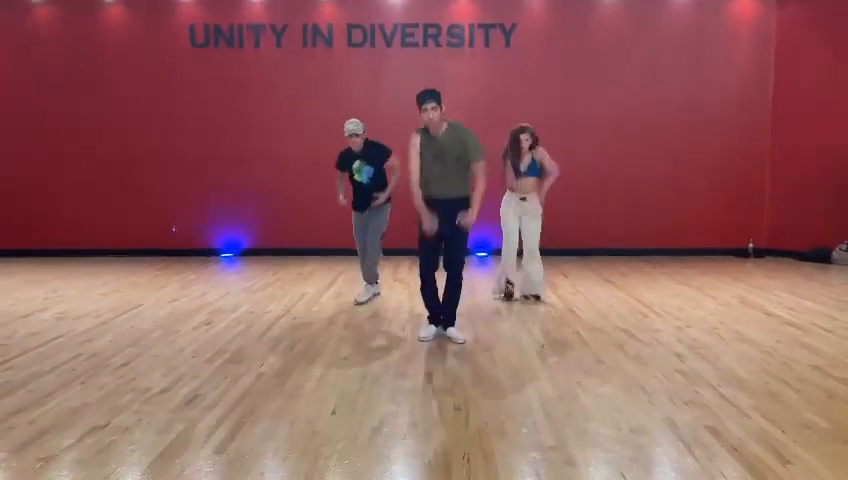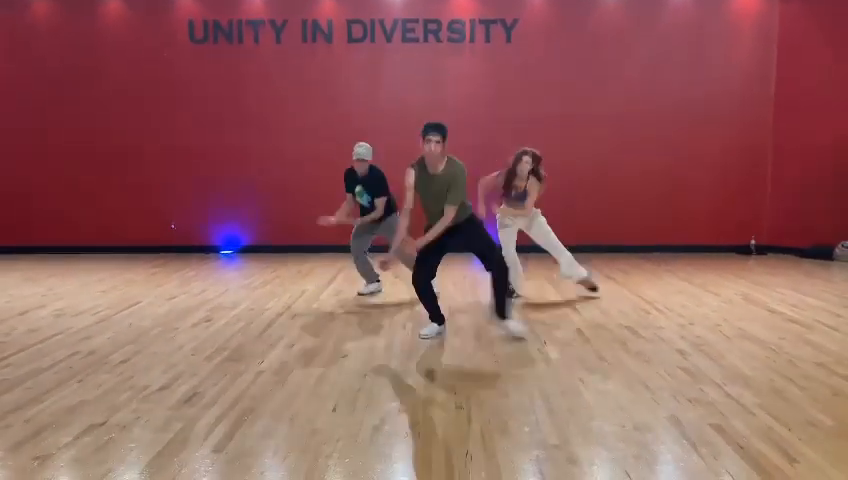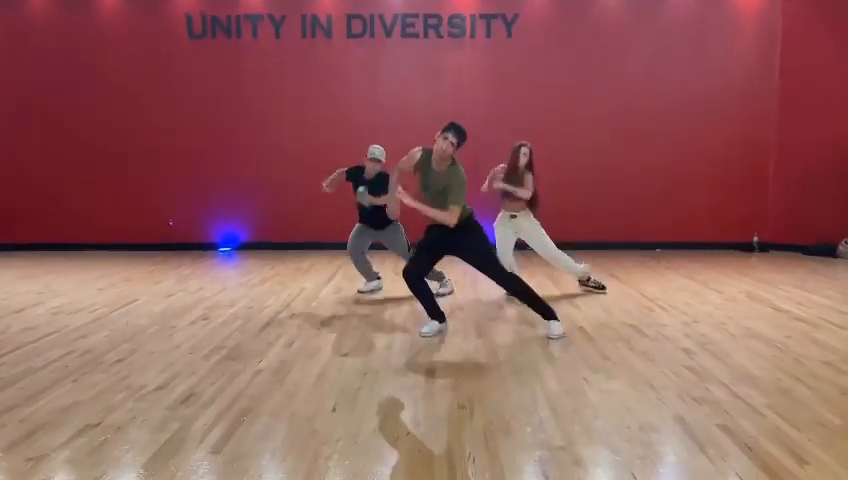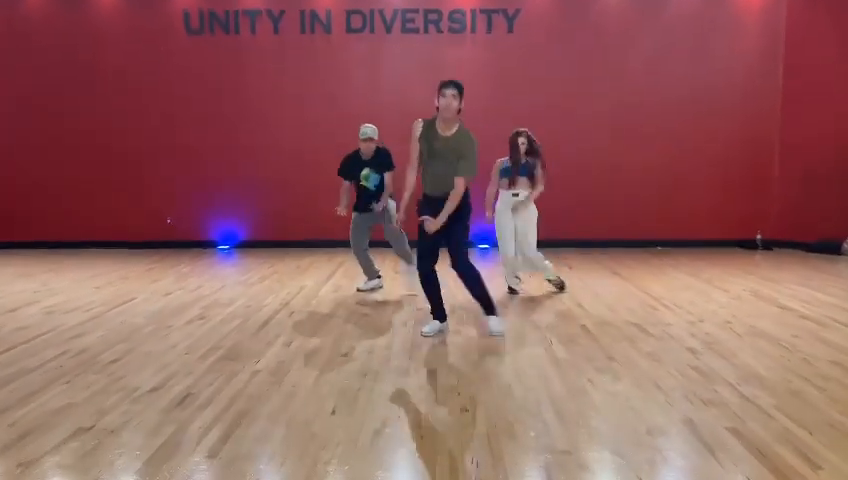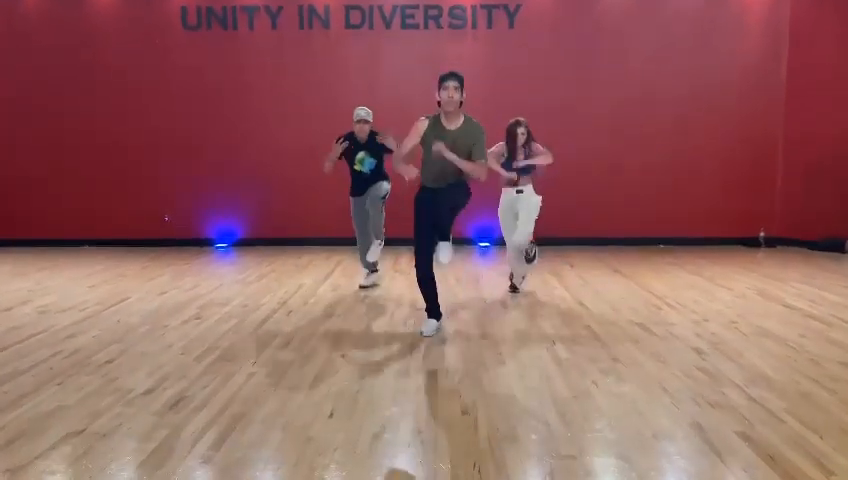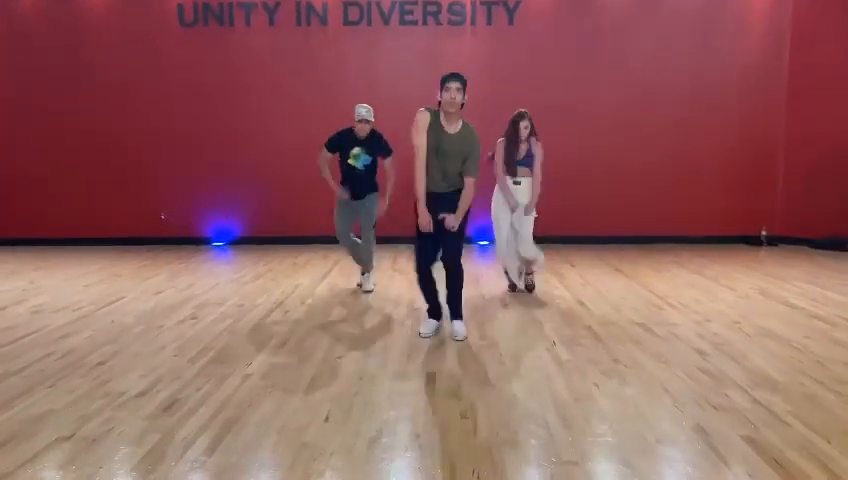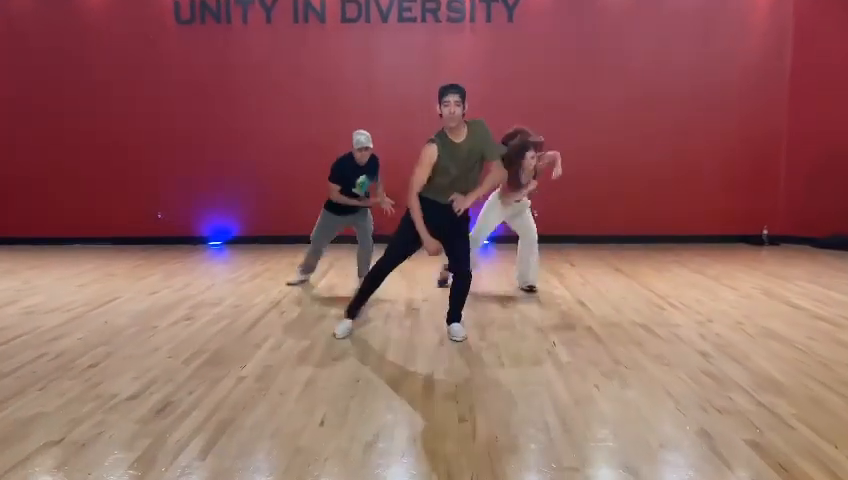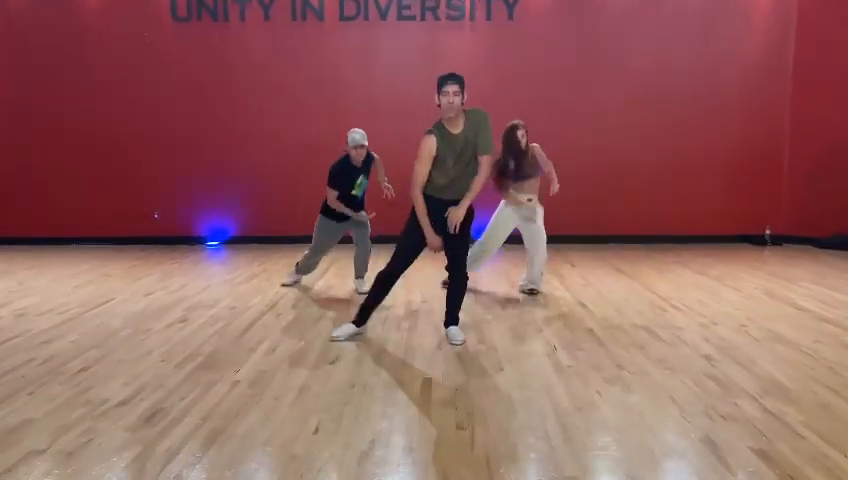
dt=0.2s
person 1, frame 1
left shoulder: (462, 133)
right shoulder: (417, 139)
left elbow: (479, 171)
right elbow: (414, 181)
left wrist: (474, 210)
right wrist: (423, 213)
left hip: (459, 206)
right hip: (431, 208)
left knee: (454, 267)
right knee: (426, 267)
left ankle: (449, 324)
right ankle: (435, 321)
person 1, frame 2
left shoulder: (457, 170)
right shoulder: (413, 172)
left elbow: (449, 216)
right elbow: (406, 212)
left wrist: (421, 241)
right wrist: (393, 252)
left hip: (465, 225)
right hip: (436, 228)
left knee: (498, 265)
right knee: (419, 277)
left ankle: (504, 316)
right ankle: (437, 321)
person 1, frame 3
left shoulder: (456, 176)
right shoulder: (419, 155)
left elbow: (451, 219)
right elbow: (397, 171)
left wrist: (413, 203)
right wrist: (394, 197)
left hip: (465, 229)
right hip: (437, 230)
left knee: (501, 276)
right knee: (411, 274)
left ankle: (550, 317)
right ankle: (438, 320)
person 1, frame 4
left shoulder: (465, 141)
right shoulder: (421, 127)
left elbow: (459, 187)
right elbow: (413, 168)
left wrist: (440, 221)
right wrist: (403, 207)
left hip: (455, 205)
right hip: (429, 203)
left knee: (460, 262)
right knee: (425, 264)
left ankle: (490, 313)
right ankle: (439, 317)
person 1, frame 5
left shoulder: (475, 130)
right shoulder: (424, 124)
left elbow: (480, 174)
right elbow: (397, 157)
left wrist: (450, 155)
right wrist: (403, 167)
left hip: (455, 191)
right hip: (427, 194)
right knee: (422, 259)
left ankle: (444, 240)
right ankle: (433, 315)
person 1, frame 6
left shoulder: (470, 136)
right shoulder: (424, 118)
left elbow: (470, 185)
right elbow: (419, 164)
left wrist: (458, 217)
right wrist: (422, 210)
left hip: (455, 200)
right hip: (429, 199)
left knee: (452, 260)
right knee: (423, 262)
left ankle: (456, 317)
right ankle: (434, 315)
person 1, frame 7
left shoulder: (480, 131)
right shoulder: (433, 148)
left elbow: (497, 171)
right elbow: (412, 193)
left wrist: (471, 197)
right wrist: (426, 237)
left hip: (454, 213)
right hip: (424, 208)
left knee: (463, 272)
right knee: (386, 264)
left ankle: (454, 320)
right ankle: (351, 315)
person 1, frame 8
left shoulder: (479, 120)
right shoulder: (432, 139)
left elbow: (485, 167)
right elbow: (416, 189)
left wrist: (464, 206)
right wrist: (429, 233)
left hip: (459, 210)
right hip: (429, 206)
left knee: (458, 273)
right knee: (395, 267)
left ankle: (452, 323)
right ankle: (359, 321)
person 2, frame 1
left shoulder: (376, 148)
right shoulder: (344, 156)
left elbow: (396, 167)
right elbow: (340, 174)
left wrist: (388, 191)
right wrist: (341, 194)
left hip: (379, 204)
right hip: (359, 207)
left knee: (373, 243)
right knee: (362, 246)
left ankle: (370, 285)
right ankle: (372, 283)
person 2, frame 2
left shoulder: (378, 177)
right shoulder: (349, 174)
left elbow: (379, 211)
right elbow: (349, 201)
left wrist: (358, 221)
right wrist: (336, 218)
left hip: (386, 217)
right hip: (363, 218)
left knee: (402, 251)
right knee: (356, 250)
right ankle: (373, 282)
person 2, frame 3
left shoulder: (385, 180)
right shoulder: (355, 172)
left elbow: (394, 214)
right elbow: (342, 173)
left wrist: (373, 200)
right wrist: (329, 182)
left hip: (387, 225)
right hip: (365, 225)
left knee: (409, 256)
right knee: (353, 250)
left ankle: (442, 280)
right ankle: (373, 280)
person 2, frame 4
left shoulder: (383, 155)
right shoulder: (349, 161)
left elbow: (388, 184)
right elbow: (346, 186)
left wrist: (383, 202)
right wrist: (343, 205)
left hip: (383, 204)
right hip: (361, 209)
left knee: (393, 232)
right knee: (358, 246)
left ankle: (410, 263)
right ankle: (374, 278)
person 2, frame 5
left shoulder: (379, 139)
right shoulder: (344, 141)
right elbow: (327, 169)
left wrist: (392, 145)
right wrist: (334, 152)
left hip: (378, 184)
right hip: (357, 193)
left knee: (375, 197)
right knee: (362, 235)
left ankle: (378, 239)
right ankle: (372, 272)
person 2, frame 6
left shoulder: (377, 139)
right shoulder: (341, 137)
left elbow: (390, 169)
right elbow: (323, 159)
left wrist: (386, 197)
right wrist: (334, 186)
left hip: (370, 194)
right hip: (346, 194)
left knee: (367, 235)
right knee: (343, 234)
left ankle: (367, 273)
right ankle: (364, 268)
person 2, frame 7
left shoulder: (373, 161)
right shoulder: (340, 165)
right elbow: (334, 195)
left wrist: (382, 197)
right wrist: (361, 202)
left hip: (360, 211)
right hip: (335, 210)
left knee: (366, 242)
right knee: (317, 244)
left ankle: (363, 277)
right ankle: (304, 272)
person 2, frame 8
left shoulder: (368, 157)
right shoulder: (338, 169)
right elbow: (331, 201)
left wrist: (384, 182)
right wrist: (354, 215)
left hip: (357, 213)
right hip: (332, 216)
left knee: (364, 245)
right knee: (316, 251)
left ankle: (359, 280)
right ankle: (298, 272)
person 3, frame 1
left shoulder: (538, 153)
right shoulder: (510, 157)
left elbow: (554, 171)
right elbow: (510, 181)
left wrist: (542, 190)
left hip: (531, 203)
right hip: (511, 202)
left knee: (531, 247)
right knee: (510, 245)
left ankle: (532, 288)
right ankle: (508, 284)
person 3, frame 2
left shoulder: (534, 183)
right shoulder: (505, 175)
left elbow: (526, 211)
right elbow: (483, 184)
left wrist: (503, 211)
right wrist: (481, 205)
left hip: (529, 216)
right hip: (507, 217)
left knee: (555, 245)
right knee: (508, 252)
left ankle: (580, 276)
right ankle: (513, 284)
person 3, frame 3
left shoulder: (527, 176)
right shoulder: (504, 170)
left elbow: (527, 195)
right elbow: (493, 175)
left wrist: (505, 186)
right wrist: (487, 184)
left hip: (524, 220)
right hip: (504, 220)
left knee: (550, 251)
right knee: (504, 257)
left ankle: (583, 276)
person 3, frame 4
left shoulder: (534, 162)
right shoulder: (501, 164)
left elbow: (540, 185)
right elbow: (492, 187)
left wrist: (528, 200)
right wrist: (489, 209)
left hip: (525, 207)
right hip: (503, 204)
left knee: (529, 250)
right knee: (507, 250)
left ankle: (551, 275)
right ankle: (513, 281)
person 3, frame 5
left shoulder: (533, 148)
right shoulder: (502, 148)
left elbow: (549, 158)
right elbow: (488, 157)
left wrist: (526, 162)
right wrist: (504, 173)
left hip: (528, 197)
right hip: (508, 199)
right knee: (512, 242)
left ankle: (528, 243)
right ankle: (517, 278)
person 3, frame 6
left shoulder: (535, 145)
right shoulder: (502, 144)
left elbow: (537, 176)
right elbow: (499, 173)
left wrist: (532, 202)
right wrist: (510, 199)
left hip: (526, 191)
right hip: (503, 192)
left knee: (523, 233)
right knee: (503, 236)
left ankle: (528, 270)
right ankle: (513, 275)
person 3, frame 7
left shoulder: (537, 162)
right shoulder: (511, 169)
left elbow: (555, 154)
right elbow: (505, 198)
left wrist: (557, 166)
right wrist: (526, 189)
left hip: (519, 205)
right hip: (499, 203)
left knee: (530, 238)
right knee: (475, 238)
left ankle: (527, 280)
right ankle: (451, 268)
person 3, frame 8
left shoulder: (535, 150)
right shoulder: (506, 161)
left elbow: (548, 169)
right elbow: (503, 191)
left wrist: (553, 181)
right wrist: (522, 205)
left hip: (532, 206)
right hip: (511, 207)
left knee: (538, 245)
right knee: (487, 242)
left ankle: (531, 283)
